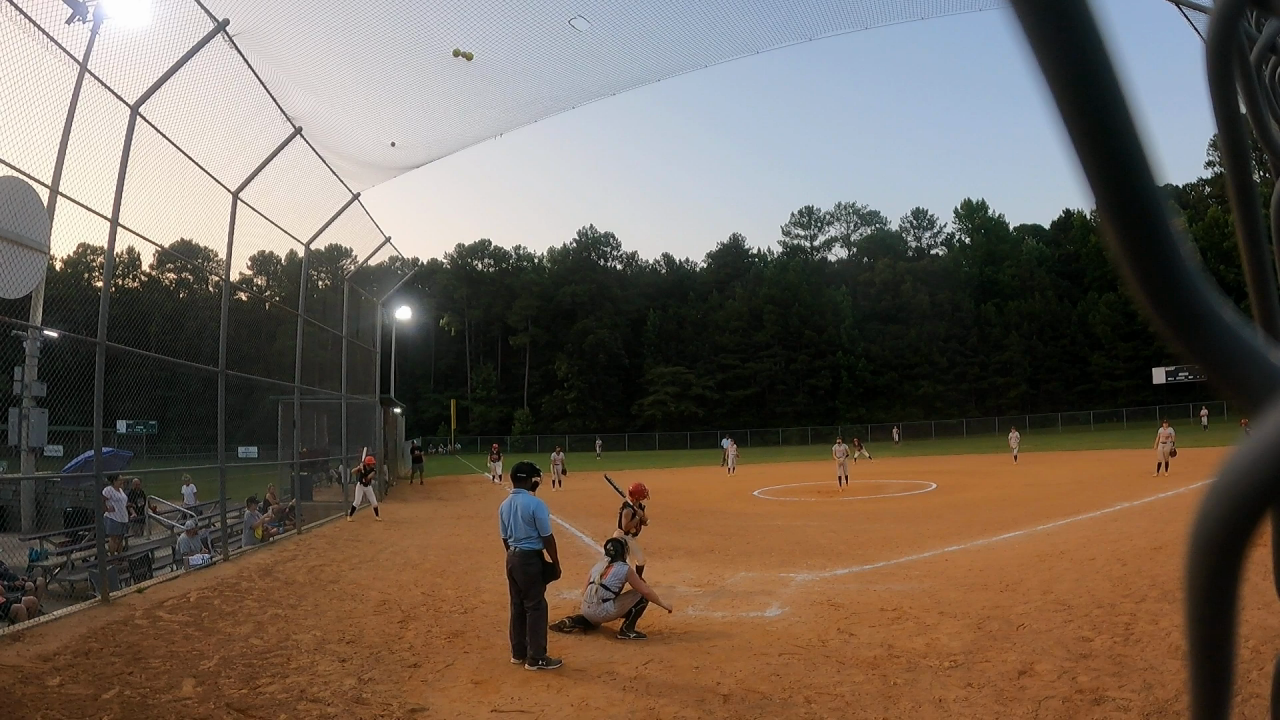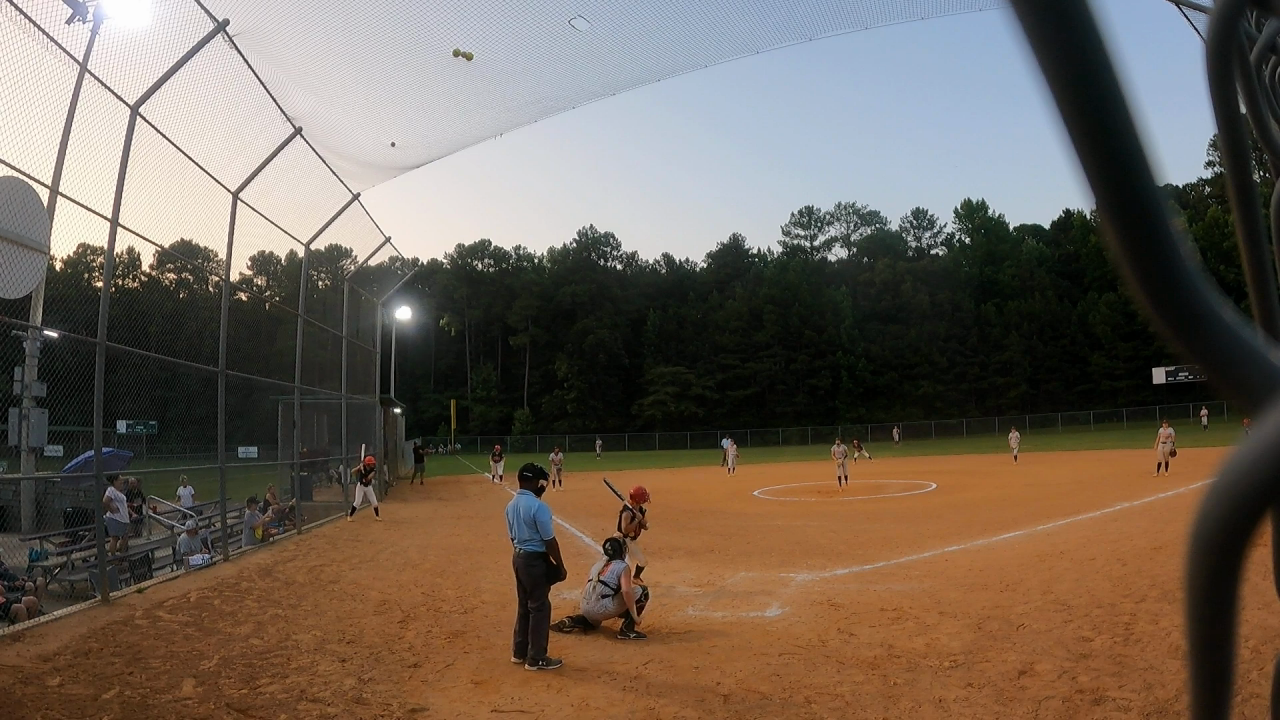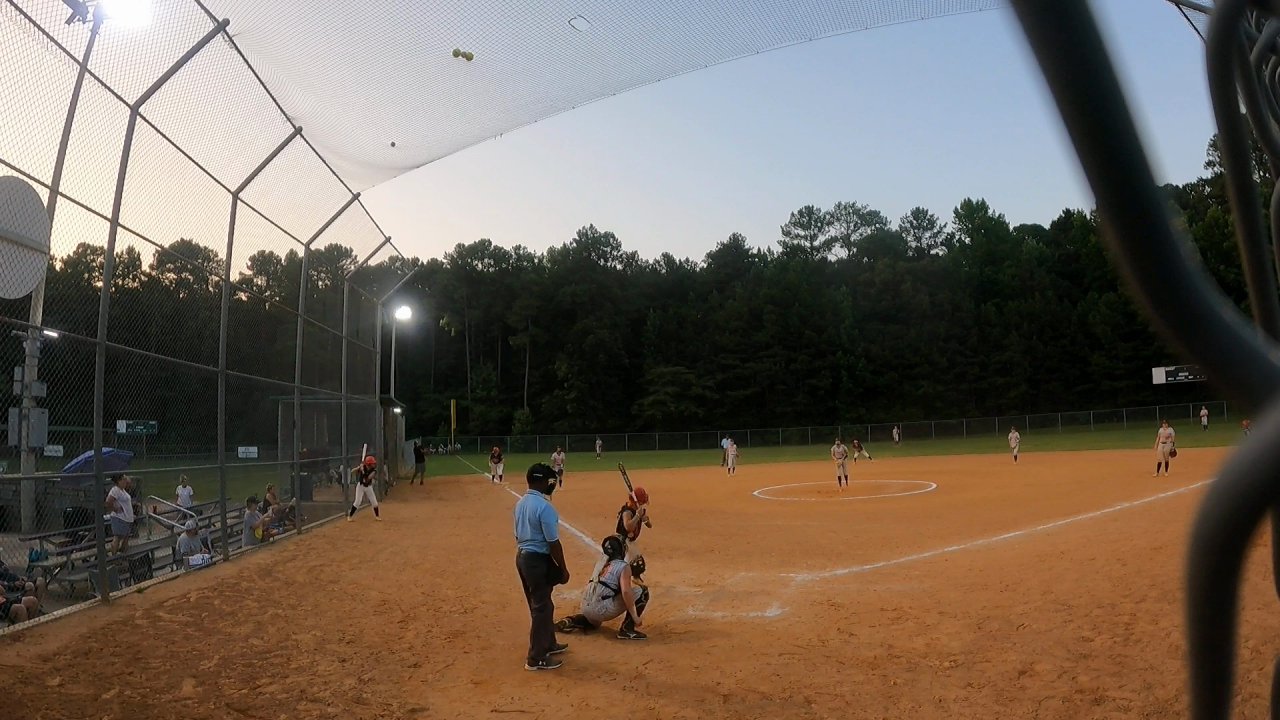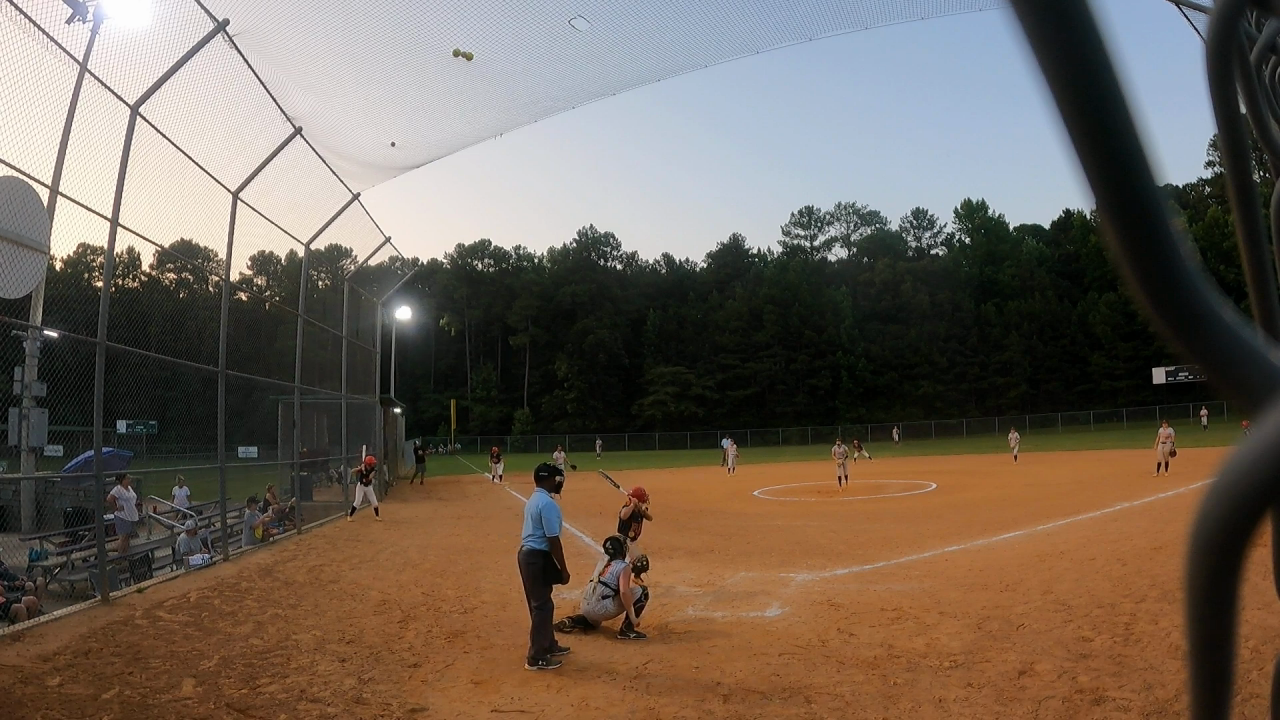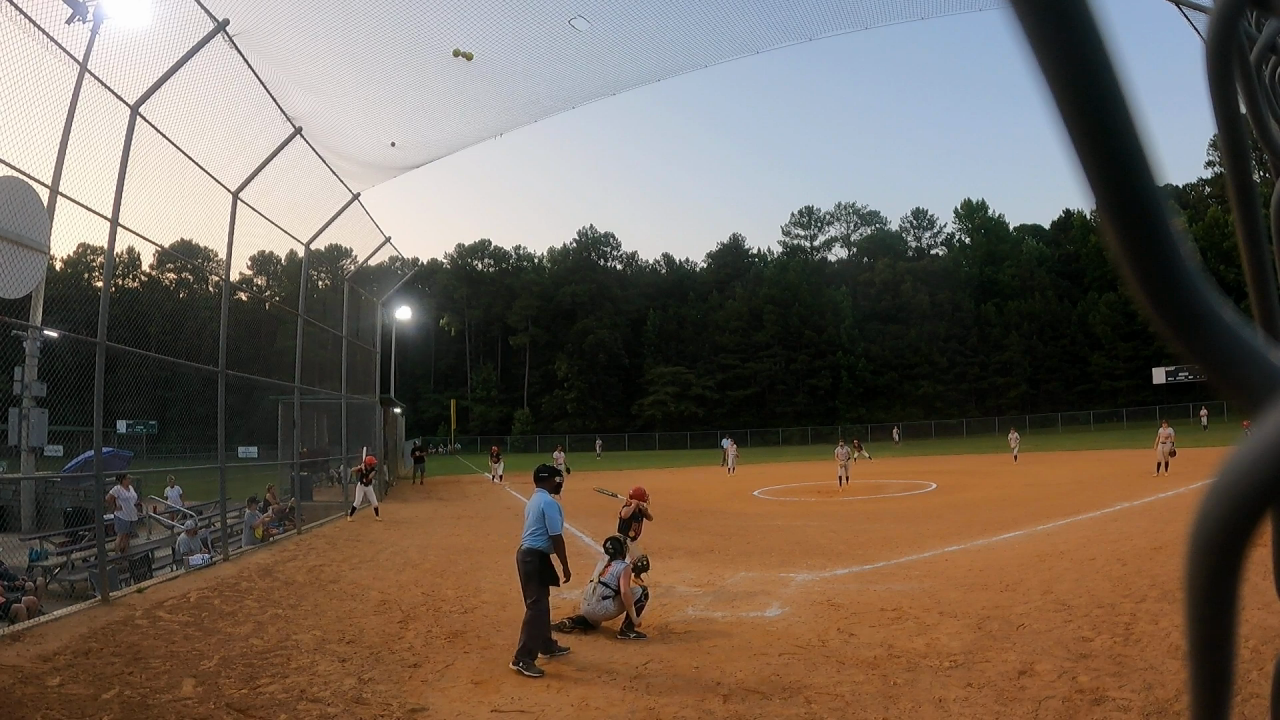
dt=0.4s
person 1, frame 1
left shoulder: (504, 505)
right shoulder: (535, 504)
left elbow: (505, 538)
right elbow: (547, 537)
right wrist: (555, 563)
left hip: (512, 558)
right hip: (530, 559)
left knee: (517, 606)
right knee: (536, 607)
left ankle: (519, 652)
right ankle: (536, 658)
person 1, frame 2
left shoulder: (511, 505)
right shoulder: (538, 506)
right elbow: (549, 540)
right wrist: (560, 566)
left hip: (518, 558)
right hip: (535, 560)
left knee: (524, 606)
right knee: (539, 608)
left ankle: (520, 651)
right ankle: (536, 658)
person 1, frame 3
left shoulder: (520, 504)
right shoulder: (544, 507)
right elbow: (553, 542)
right wrist: (563, 569)
left hip: (522, 557)
right hip: (538, 560)
left knee: (539, 605)
right knee: (542, 608)
left ankle: (547, 644)
right ankle: (536, 658)
person 1, frame 4
left shoulder: (533, 500)
right shoulder: (548, 503)
right elbow: (553, 540)
left wrist: (557, 567)
right wrist: (563, 569)
left hip: (527, 554)
right hip: (537, 558)
left knee: (540, 604)
right knee: (542, 606)
left ankle: (548, 646)
right ankle: (536, 657)
person 1, frame 5
left shoulder: (534, 500)
right shoulder: (549, 502)
right elbow: (556, 537)
right wrist: (565, 566)
left hip: (527, 554)
right hip: (536, 557)
left knee: (539, 603)
right knee: (537, 606)
left ankle: (547, 646)
right ankle: (523, 659)
